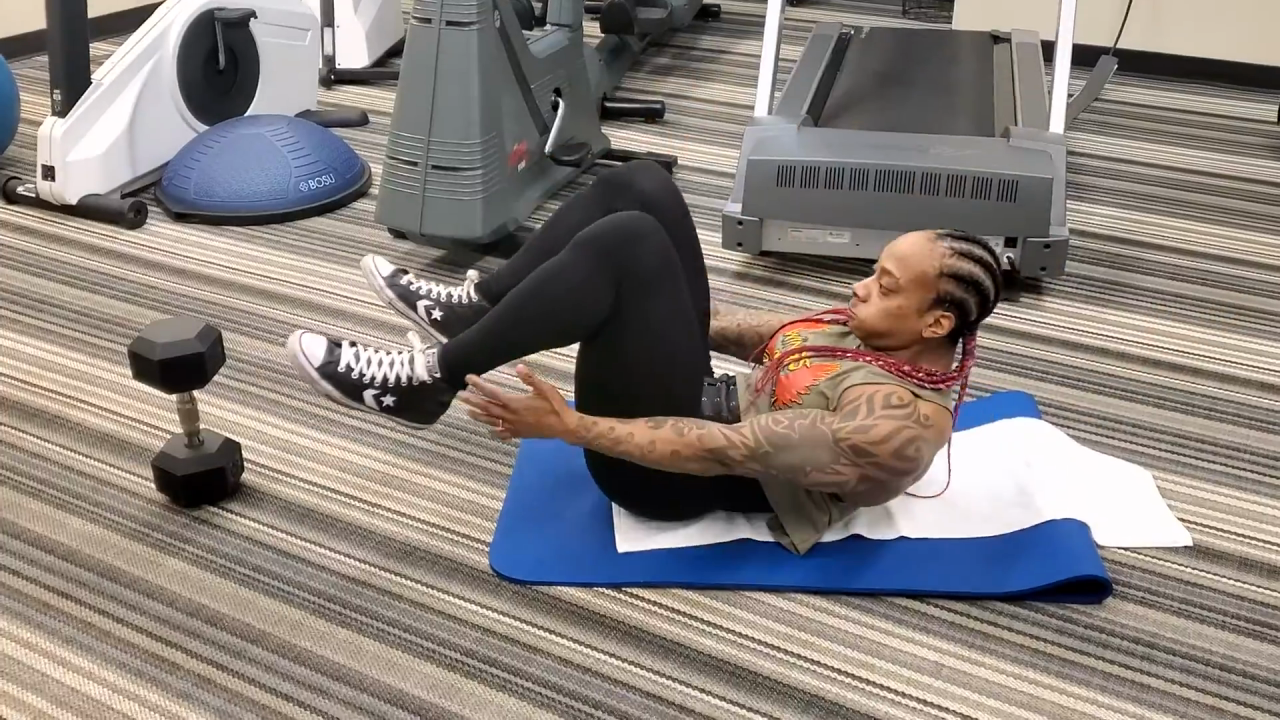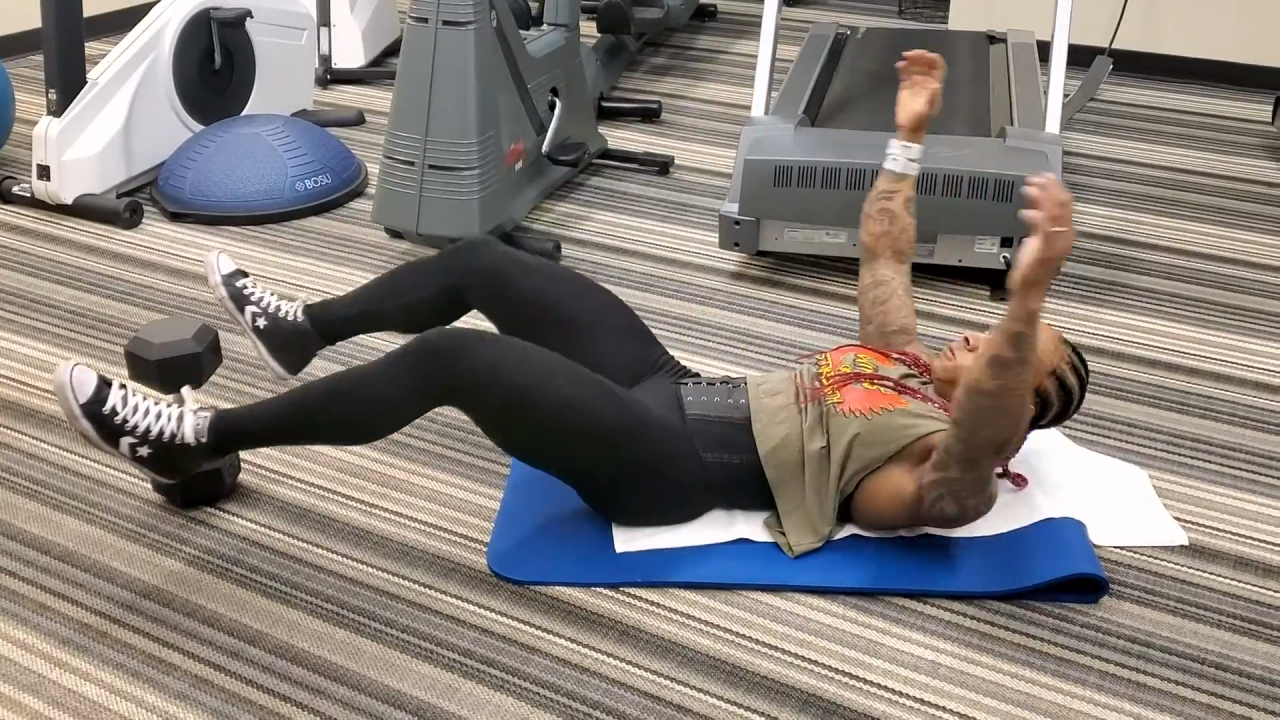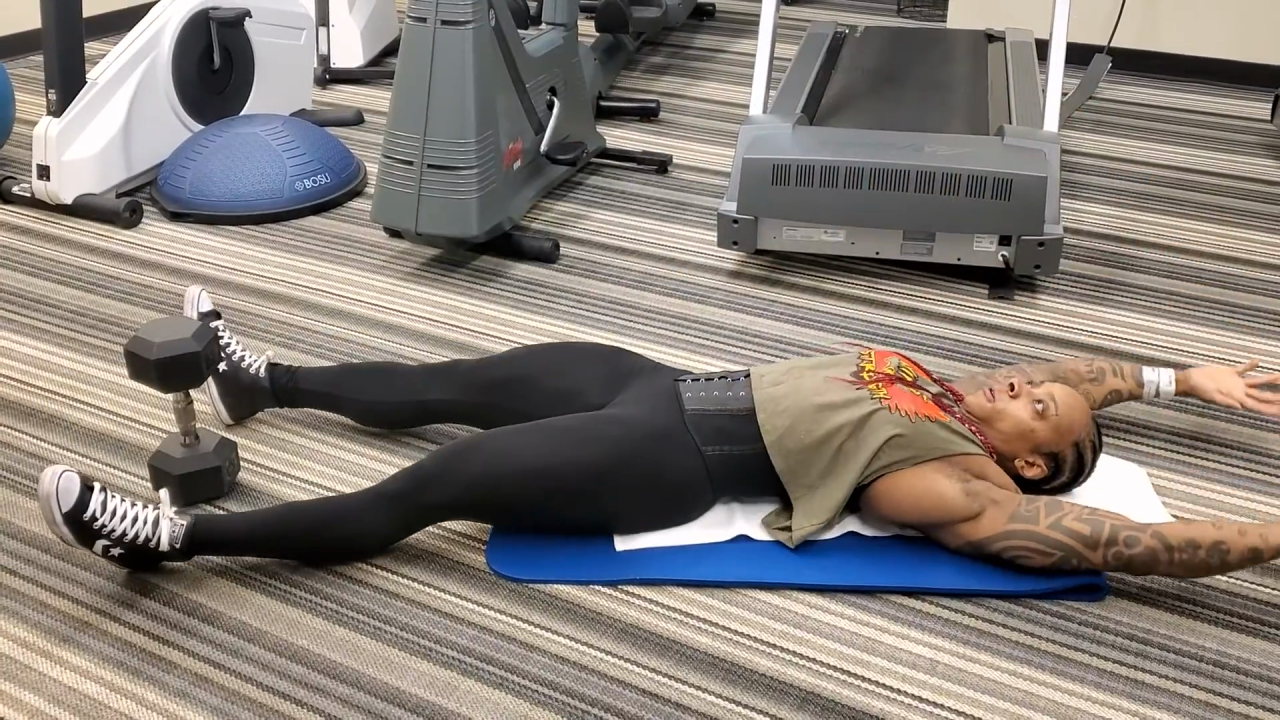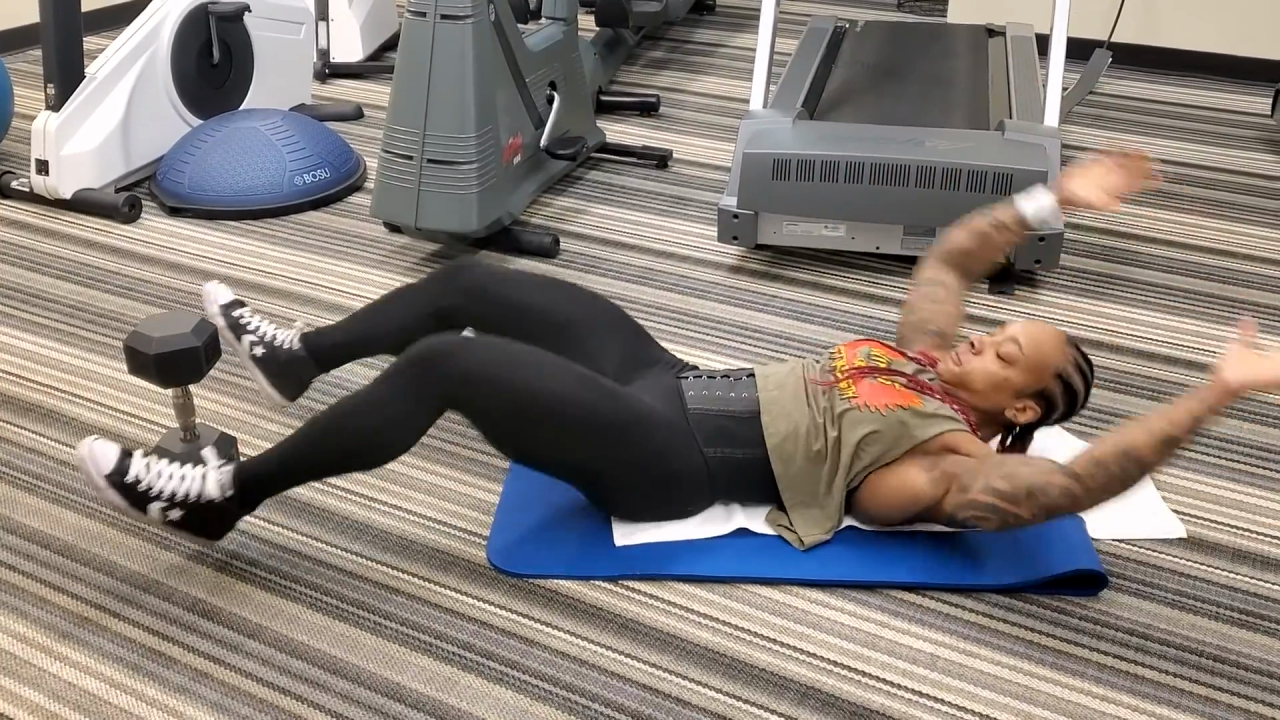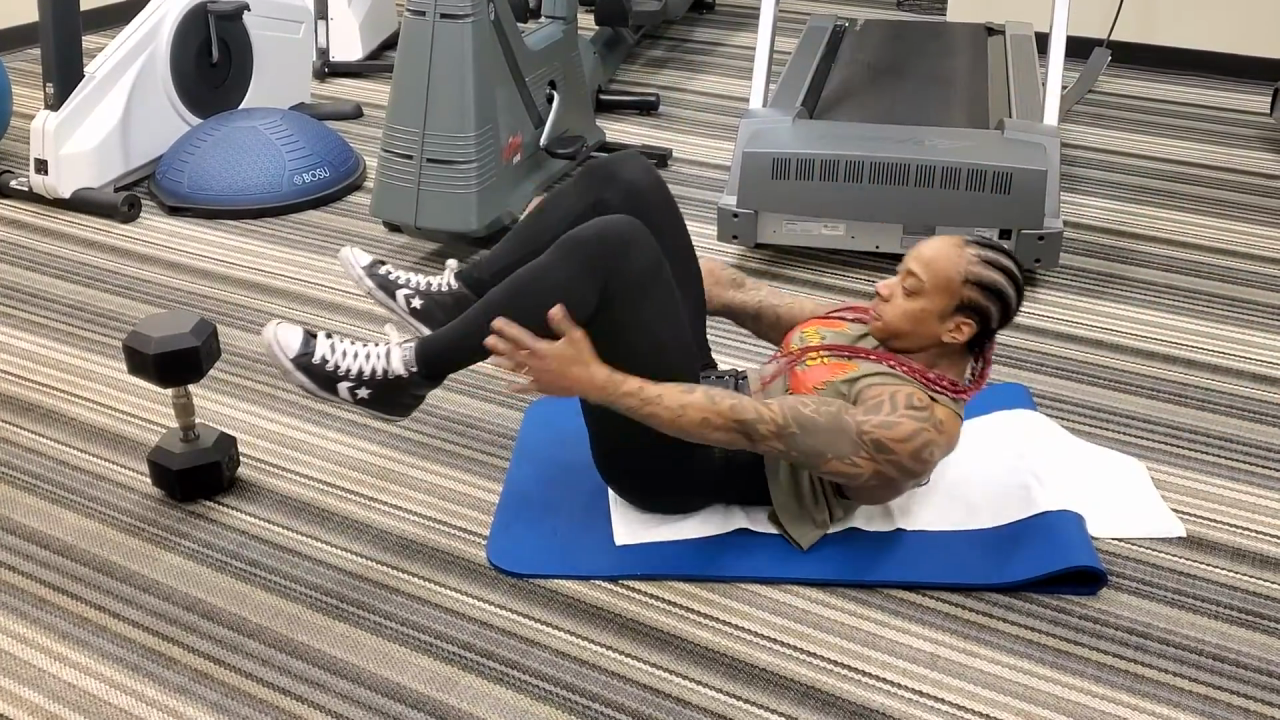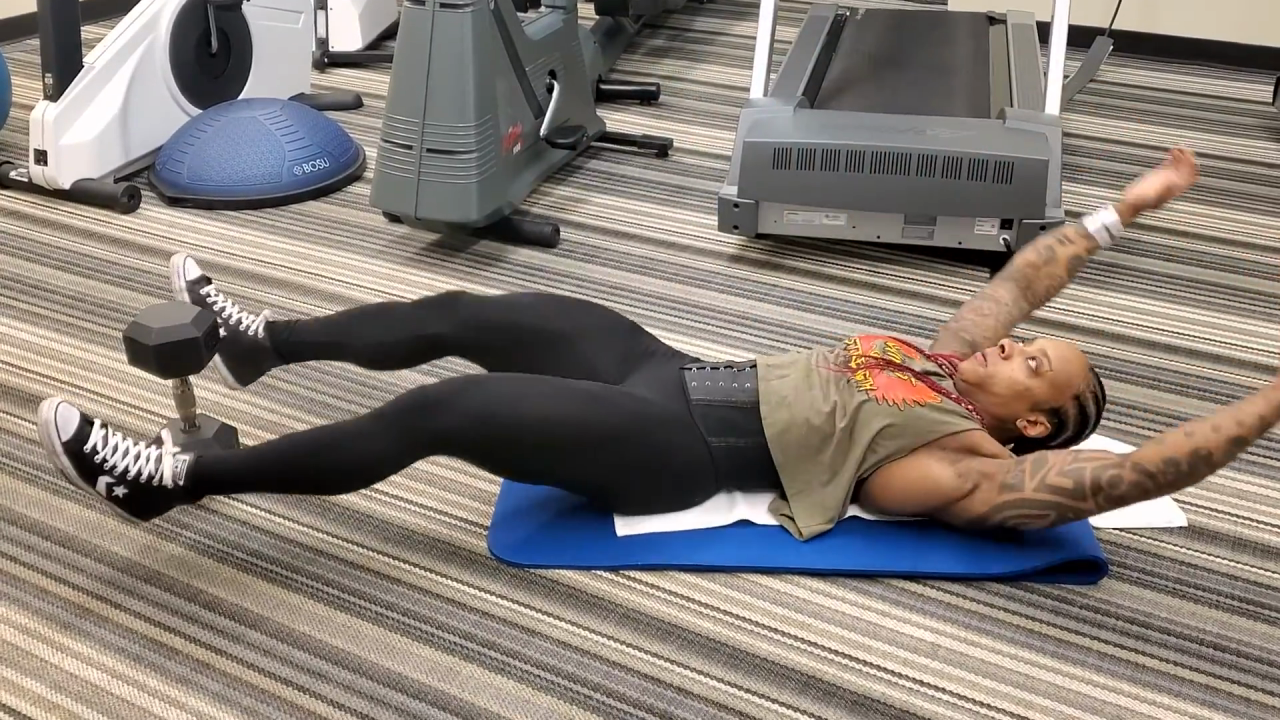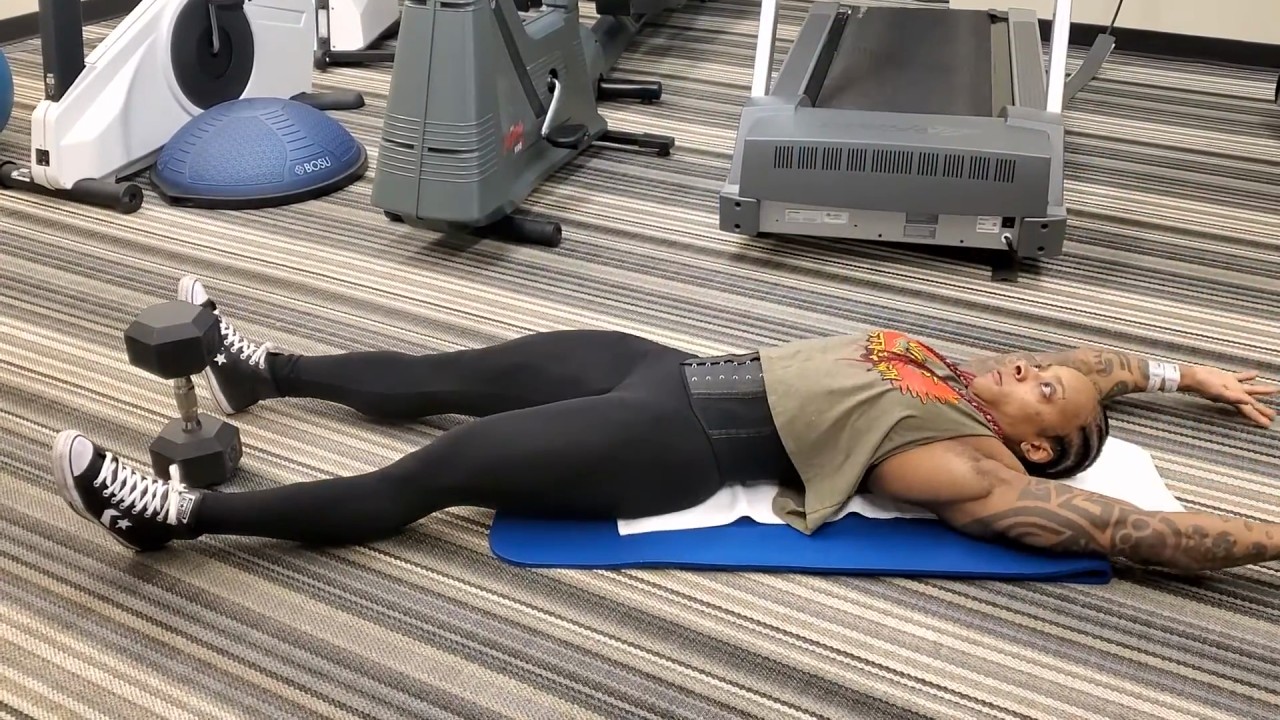
dt=0.7s
person 1, frame 1
left shoulder: (899, 425)
right shoulder: (875, 334)
left elbow: (733, 452)
right elbow: (726, 322)
left wrist: (570, 427)
left hip: (667, 470)
left knee: (630, 238)
right knee: (640, 187)
left ankle: (426, 378)
right ankle: (472, 308)
person 1, frame 2
left shoulder: (943, 486)
right shoulder: (901, 363)
left elbow: (987, 434)
right elbow: (881, 256)
left wrist: (1027, 297)
right wrist: (907, 137)
left hip: (652, 462)
right hip: (662, 383)
left knee: (435, 363)
right knee: (473, 263)
left ankle: (195, 438)
right ankle: (296, 327)
person 1, frame 3
left shoulder: (974, 492)
right shoulder: (960, 399)
left elbow: (1128, 539)
right elbow: (1068, 361)
left hip: (668, 464)
right hip: (669, 386)
left knee: (422, 490)
right knee: (449, 388)
left ankle: (168, 536)
right ankle: (258, 379)
person 1, frame 4
left shoulder: (962, 466)
right shoulder: (937, 364)
left elbow: (1079, 477)
right elbow: (951, 257)
right wrist: (1053, 196)
left hip: (666, 461)
right hip: (682, 393)
left knee: (452, 367)
right knee: (467, 283)
left ankle: (227, 490)
right ankle: (298, 354)
person 1, frame 5
left shoulder: (911, 427)
right shoulder: (890, 330)
left elbow: (756, 426)
right elbow: (739, 288)
left wrist: (595, 381)
left hip: (674, 462)
right hip: (699, 386)
left knee: (610, 240)
right knee: (626, 180)
left ankle: (404, 369)
right ankle: (454, 297)
person 1, frame 6
left shoulder: (978, 474)
right shoulder: (948, 367)
left elbow: (1118, 474)
right elbow: (1021, 281)
left wrist: (1266, 411)
right wrist: (1120, 211)
left hip: (669, 449)
right hip: (674, 372)
left knee: (428, 415)
right knee: (453, 317)
left ankle: (168, 480)
right ankle: (255, 341)
person 1, frame 7
left shoulder: (983, 470)
right shoulder: (962, 381)
left elbow: (1123, 528)
right elbow: (1080, 352)
left hip: (676, 446)
right hip: (671, 369)
left knee: (430, 475)
right knee: (451, 377)
left ankle: (177, 514)
right ankle: (258, 369)
